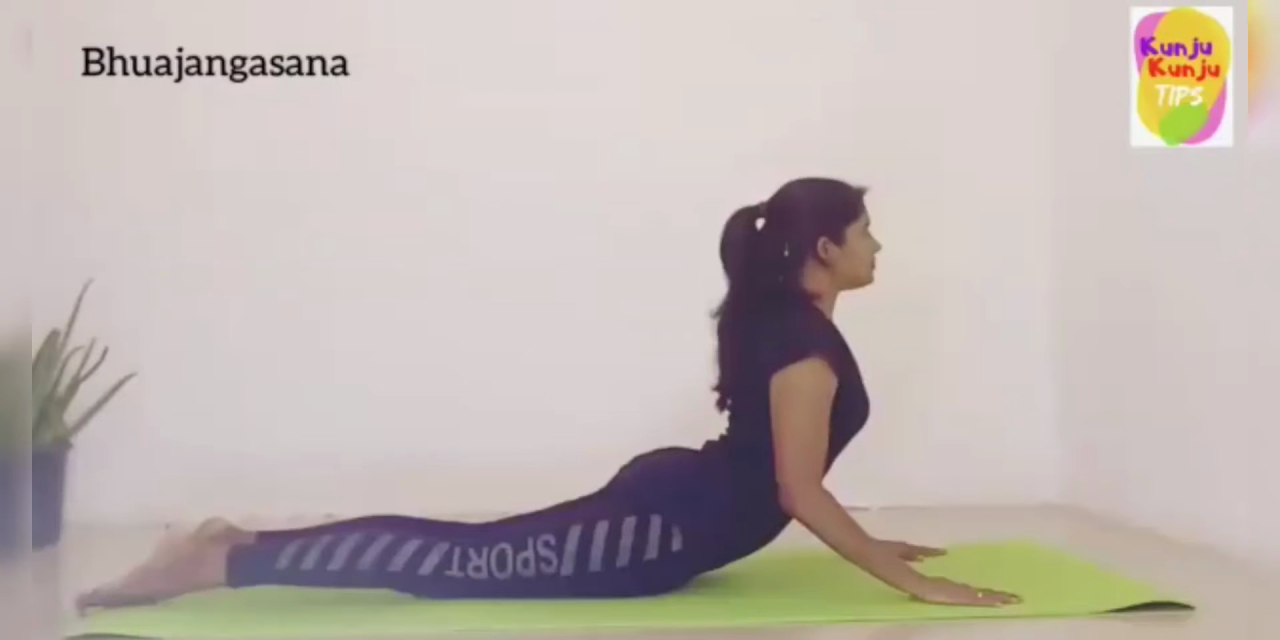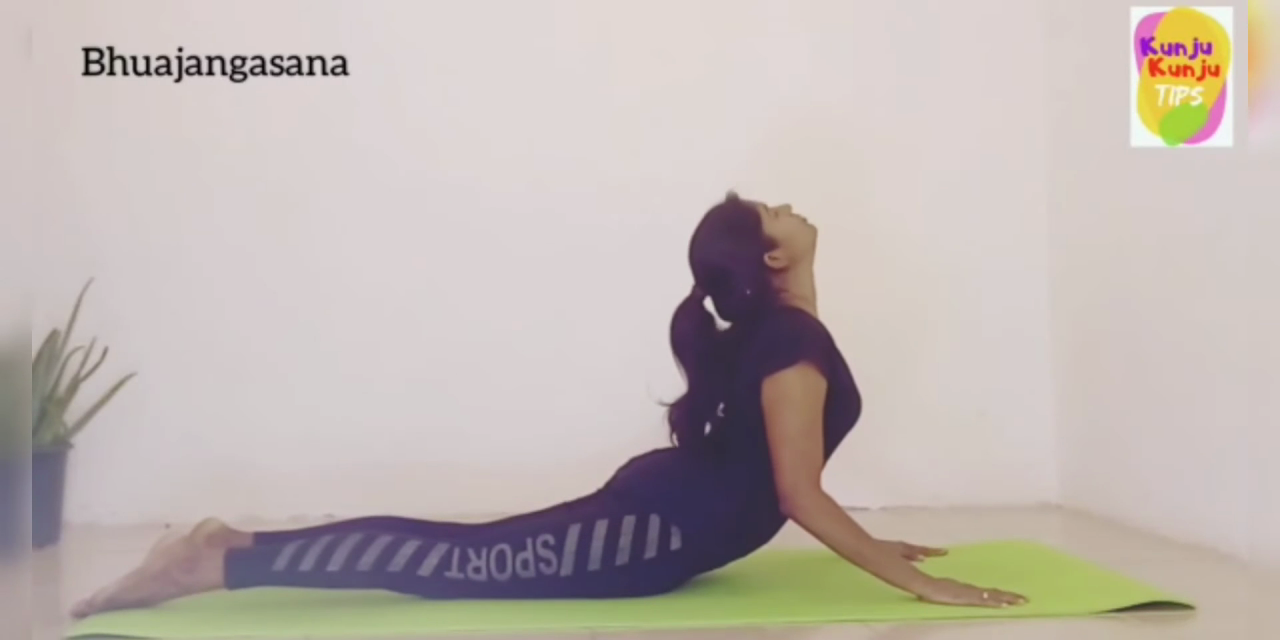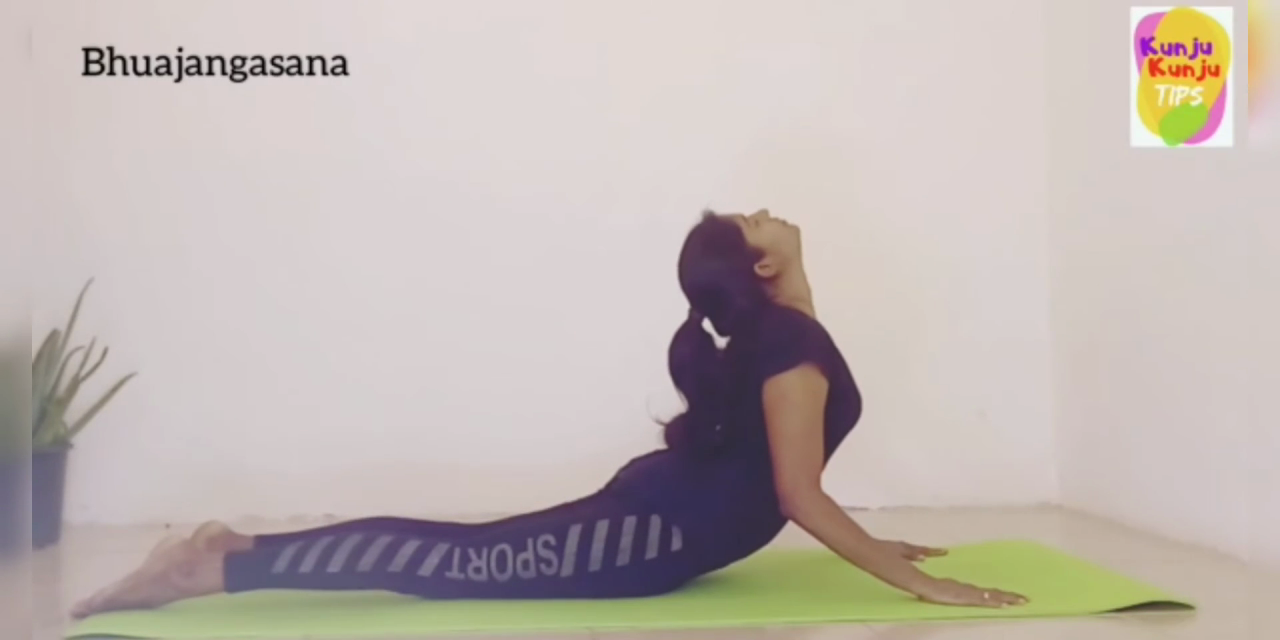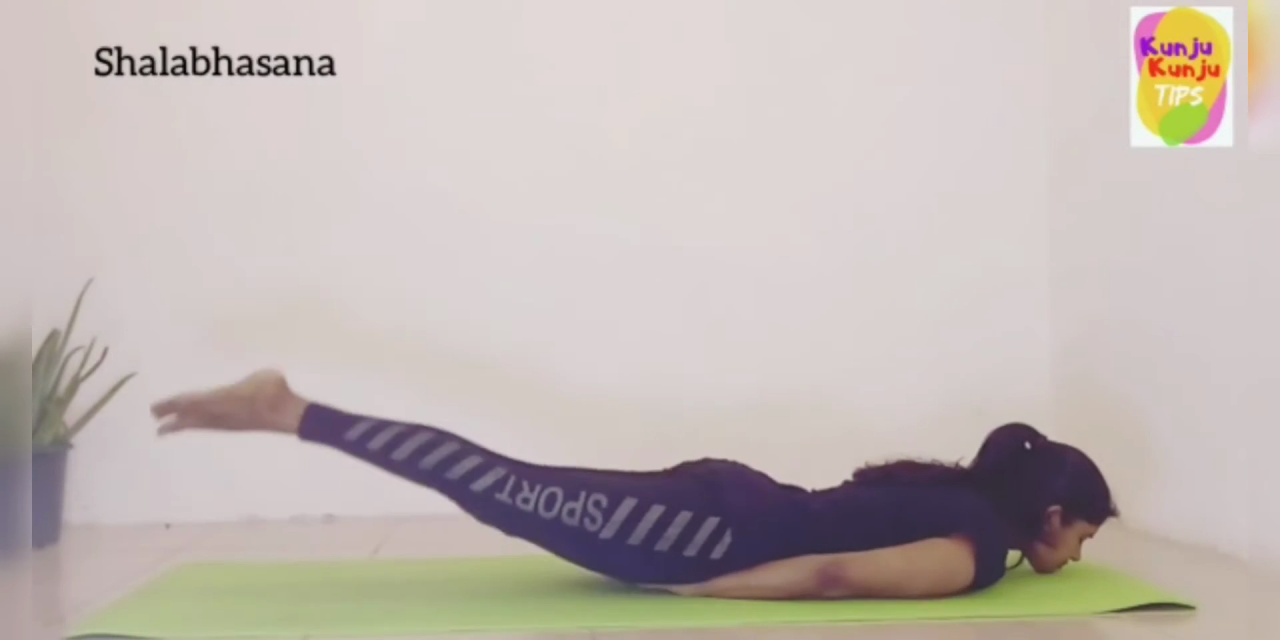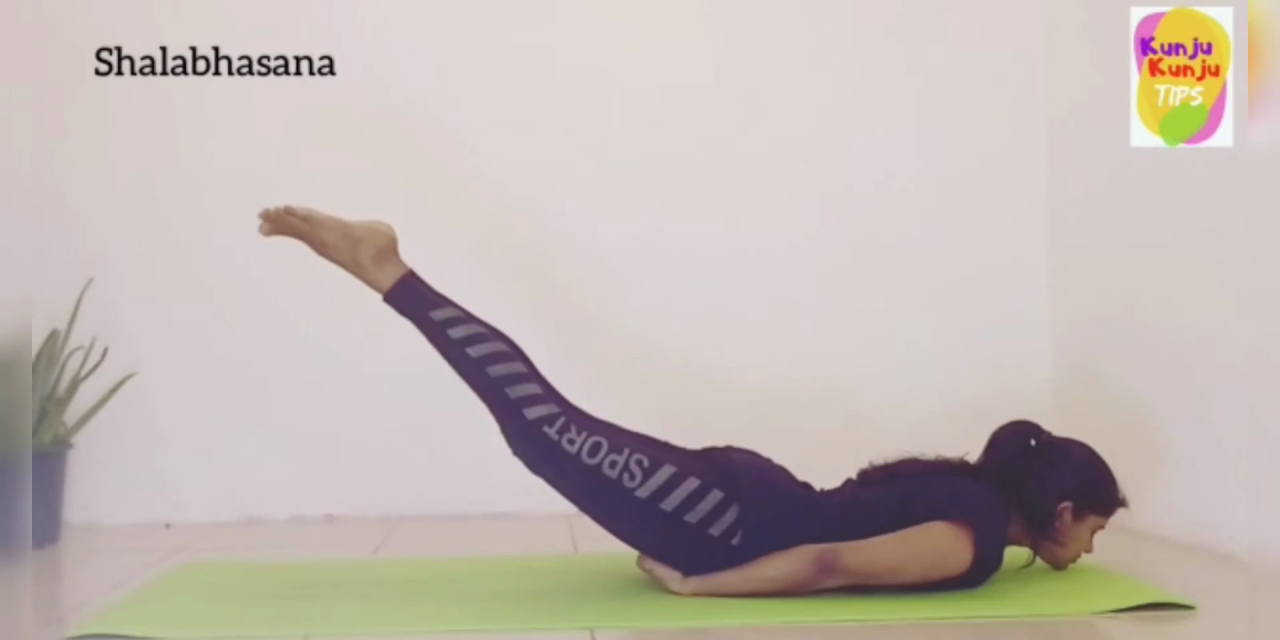
dt=1s
person 1, frame 1
left shoulder: (785, 322)
right shoulder: (809, 342)
left elbow: (784, 473)
right elbow: (800, 493)
left wrist: (872, 543)
right wrist: (911, 583)
left hip: (666, 496)
right hip: (670, 528)
left knee: (469, 545)
right knee: (460, 567)
left ankle: (243, 540)
right ankle: (217, 565)
person 1, frame 2
left shoulder: (770, 331)
right shoulder: (794, 343)
left elbow: (779, 475)
right elbow: (800, 496)
left wrist: (871, 544)
right wrist: (914, 581)
left hip: (660, 501)
right hip: (660, 531)
left knee: (462, 547)
right knee: (462, 565)
left ankle: (237, 542)
right ankle: (211, 568)
person 1, frame 3
left shoulder: (771, 334)
right shoulder: (794, 345)
left elbow: (780, 477)
right elbow: (800, 498)
left wrist: (872, 547)
right wrist: (917, 582)
left hip: (657, 505)
right hip: (660, 534)
left knee: (461, 547)
right knee: (460, 564)
left ankle: (239, 546)
right ankle: (208, 572)
person 1, frame 4
left shoulder: (965, 492)
right shoulder: (975, 553)
right elbow: (836, 574)
right wrist: (704, 593)
left hip: (722, 499)
right hip: (718, 531)
left knee: (508, 491)
right knee: (507, 492)
left ankle: (292, 410)
right ankle: (289, 414)
person 1, frame 5
left shoulder: (971, 490)
right shoulder: (975, 542)
right elbow: (828, 566)
right wrist: (694, 585)
left hip: (742, 496)
right hip: (732, 524)
left knee: (554, 427)
right knee: (545, 427)
left ankle: (388, 270)
right ankle: (387, 274)
